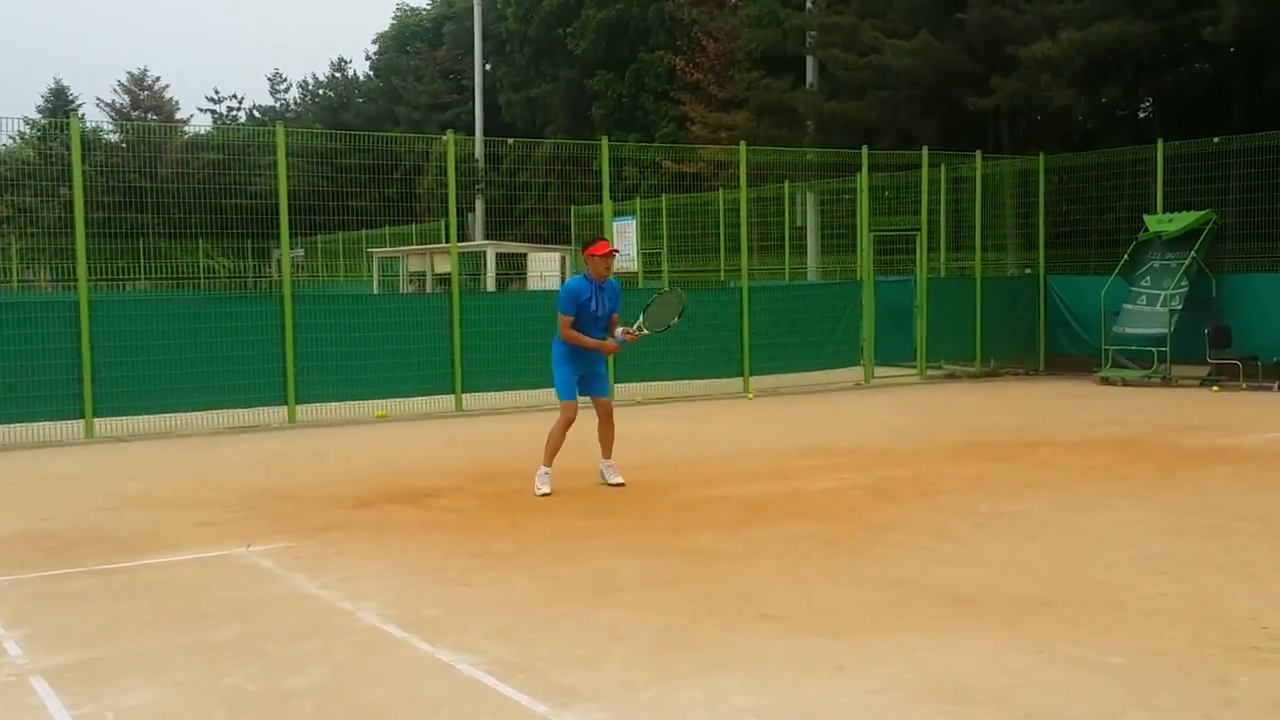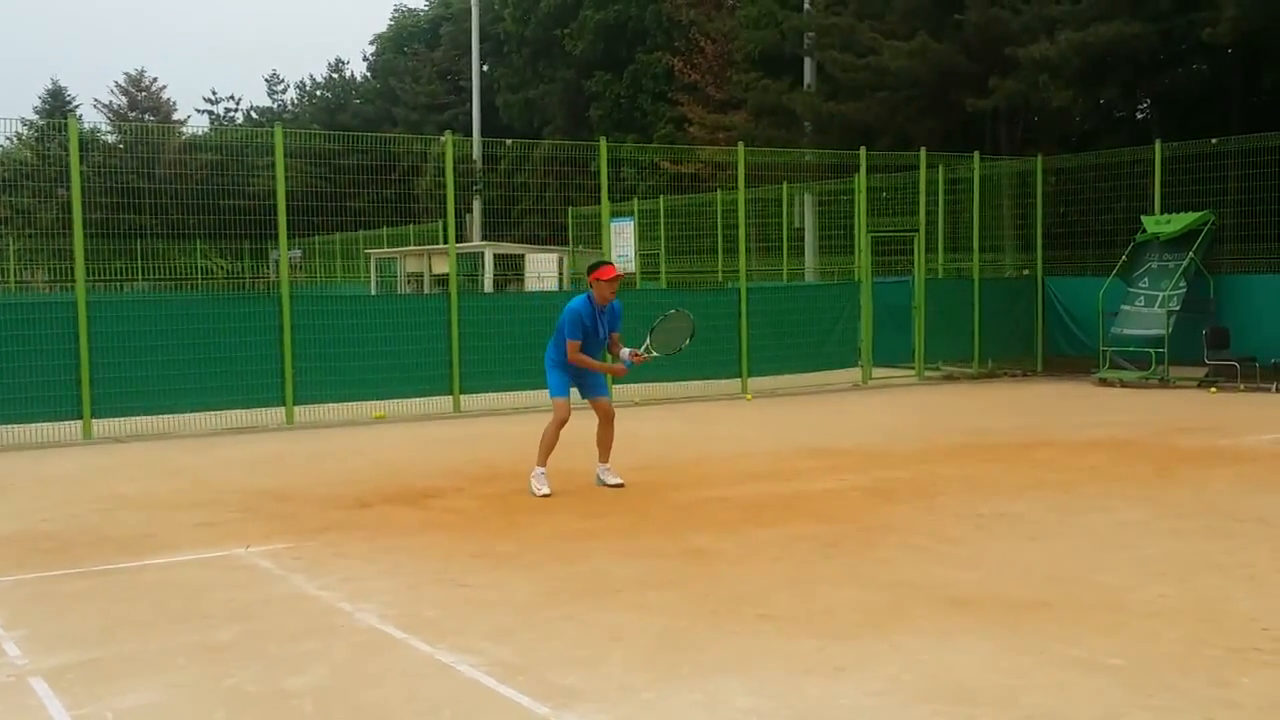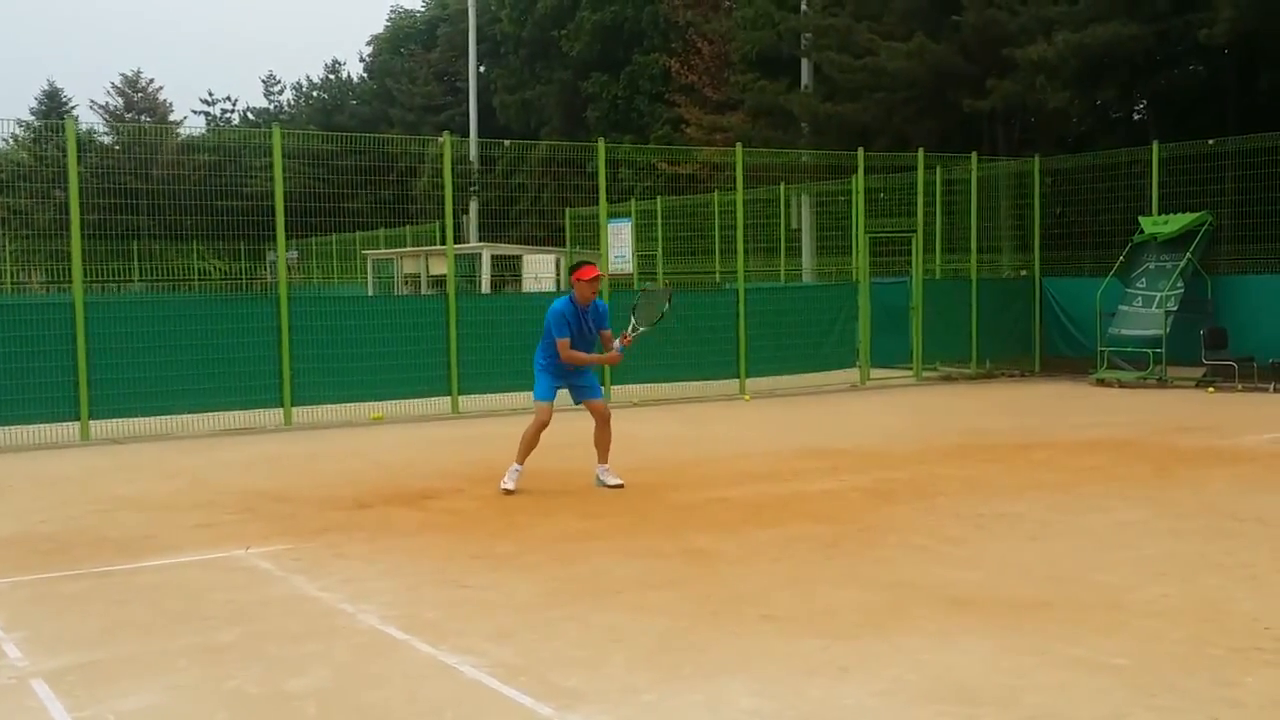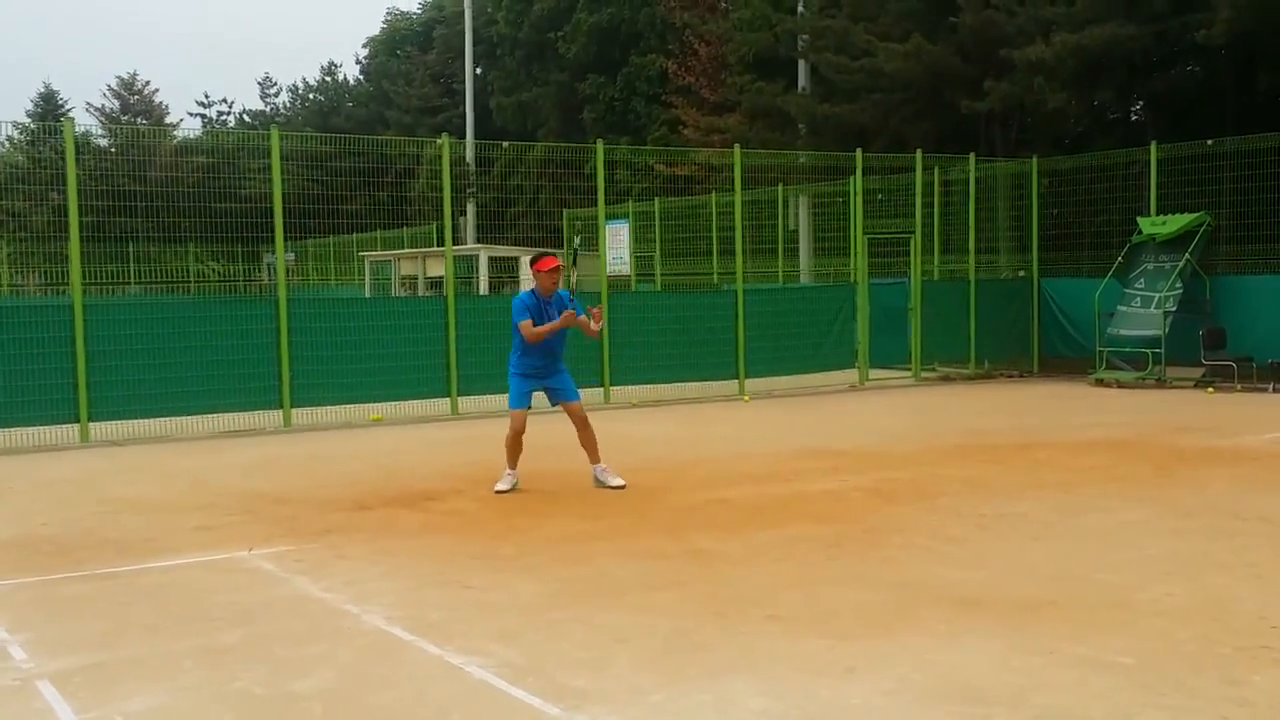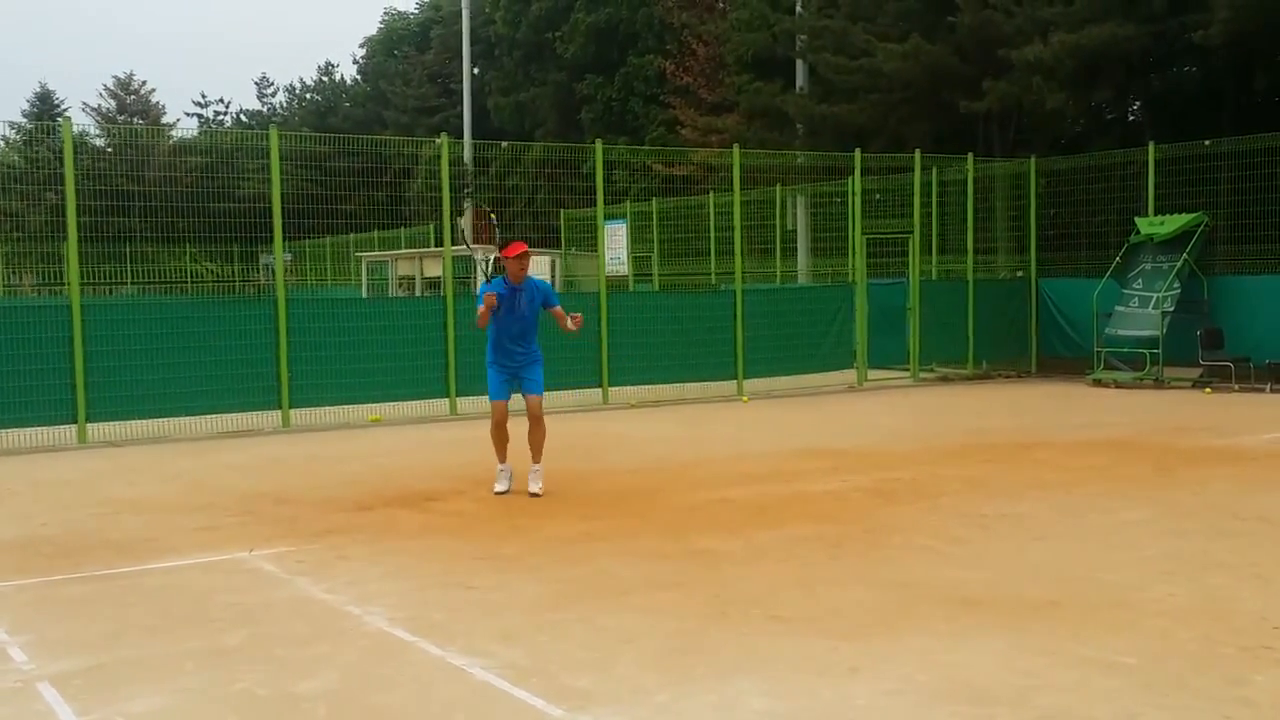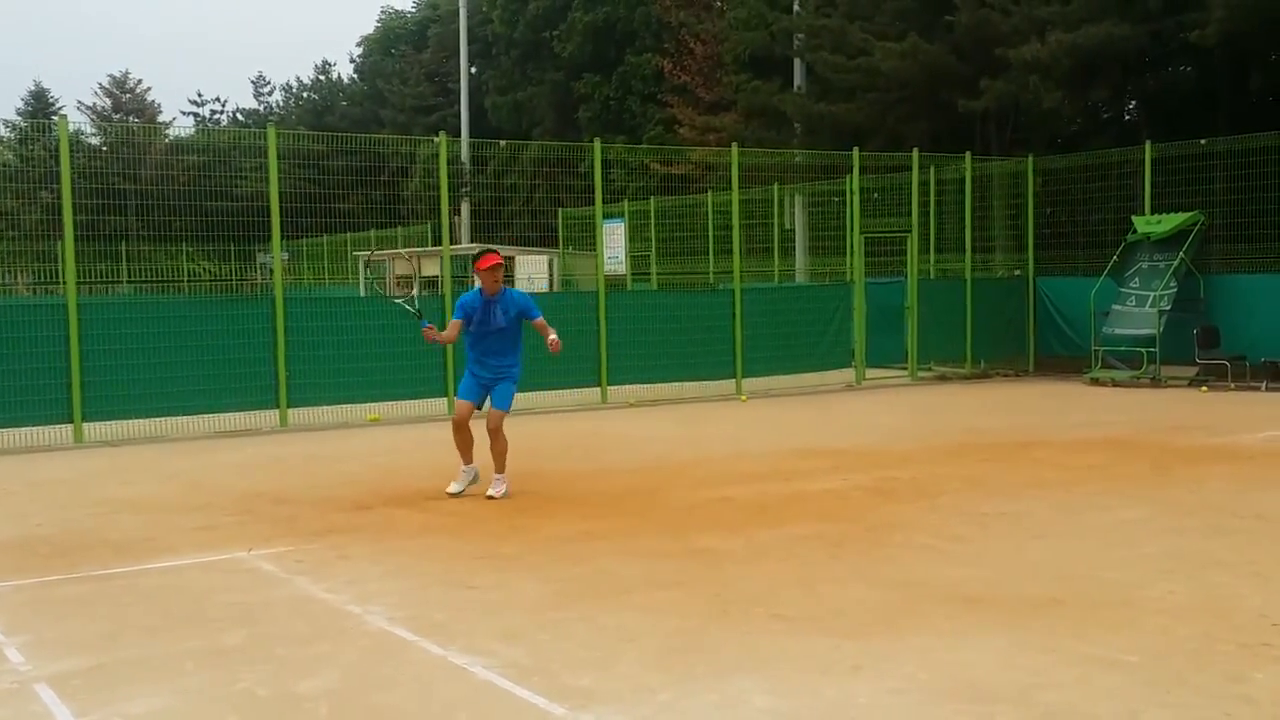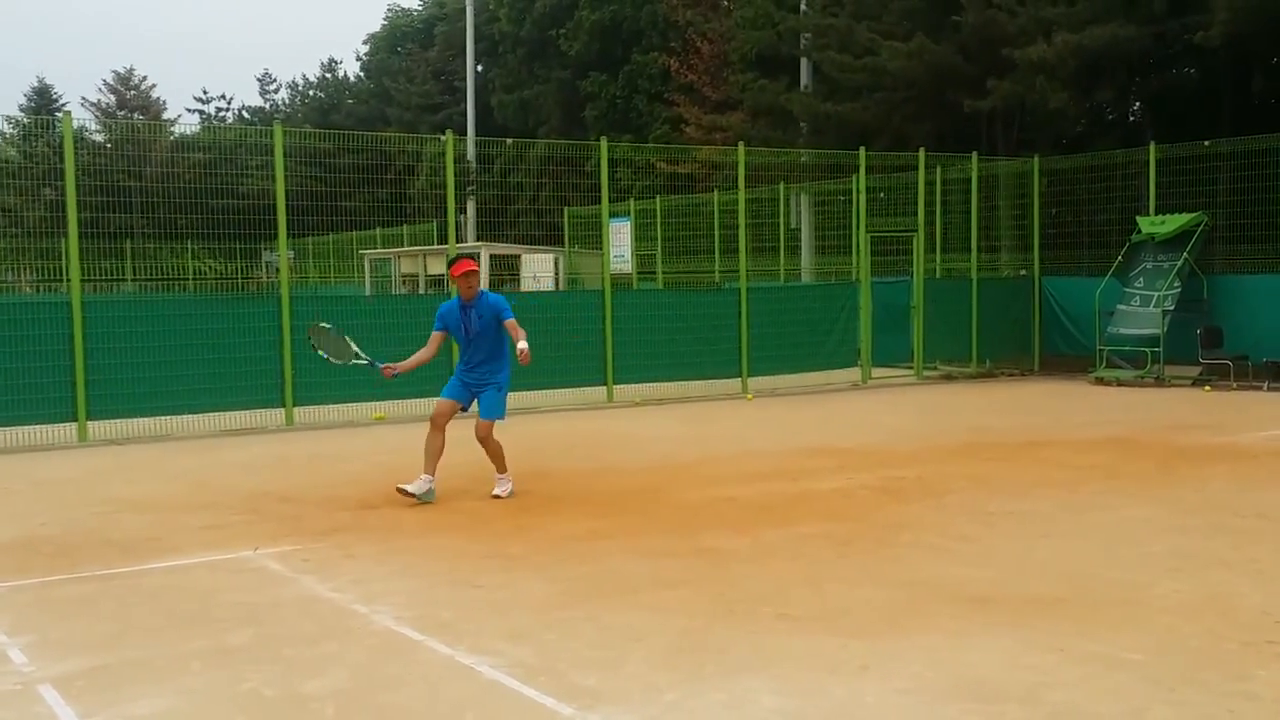
dt=0.2s
person 1, frame 1
left shoulder: (613, 287)
right shoulder: (573, 288)
left elbow: (612, 324)
right elbow: (564, 332)
left wrist: (622, 333)
right wrist: (600, 345)
left hip: (595, 359)
right hip: (567, 359)
left knee: (606, 412)
right knee: (568, 416)
left ankle: (607, 466)
right ankle: (544, 472)
person 1, frame 2
left shoulder: (615, 307)
right shoulder: (576, 309)
left elbow: (613, 344)
right elbow: (573, 355)
left wrist: (627, 354)
right wrist: (609, 369)
left hip: (592, 367)
right hip: (561, 364)
left knee: (607, 413)
right knee: (561, 416)
left ankle: (604, 469)
right ankle: (539, 473)
person 1, frame 3
left shoulder: (600, 308)
right shoulder: (559, 310)
left elbow: (607, 342)
right elbow: (565, 354)
right wrist: (602, 358)
left hip: (581, 369)
right hip: (549, 368)
left knee: (603, 414)
right knee: (542, 420)
left ankle: (603, 470)
right ankle: (514, 470)
person 1, frame 4
left shoulder: (566, 299)
right shoulder: (521, 301)
left elbow: (589, 330)
right elbow: (529, 335)
left wrist: (595, 322)
right wrist: (560, 323)
left hip: (555, 370)
right hip: (523, 372)
left knee: (580, 417)
right knee: (517, 427)
left ankle: (600, 470)
right ankle: (511, 474)
person 1, frame 5
left shoulder: (541, 287)
right shoulder: (491, 288)
left elbow: (562, 321)
right elbow: (481, 322)
left wrist: (572, 322)
right wrist: (487, 308)
left hip: (530, 360)
right hip: (499, 362)
left knee: (535, 413)
right knee: (499, 418)
left ankle: (535, 471)
right ankle: (504, 469)
person 1, frame 6
left shoulder: (520, 299)
right shoulder: (466, 301)
left elbow: (543, 327)
right elbow: (452, 334)
left wrist: (552, 337)
right wrist: (437, 335)
left hip: (506, 373)
right hip: (476, 371)
left knee: (494, 426)
right knee: (459, 419)
left ankle: (500, 478)
right ankle: (468, 470)
person 1, frame 7
left shoulder: (496, 302)
right shoulder: (446, 310)
left elbow: (515, 328)
right elbow: (430, 350)
left wrist: (522, 344)
right wrist: (399, 367)
left hip: (494, 378)
right hip: (464, 375)
left knee: (483, 434)
right knee: (437, 419)
left ankle: (504, 477)
right ankle: (426, 483)
